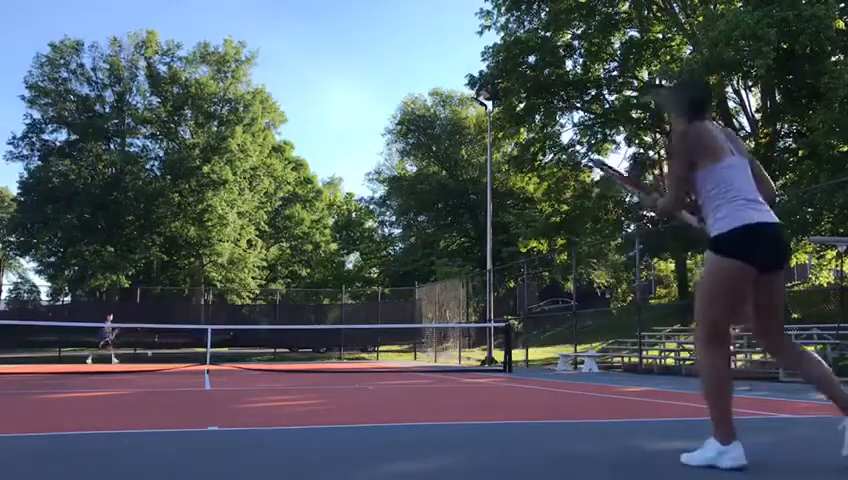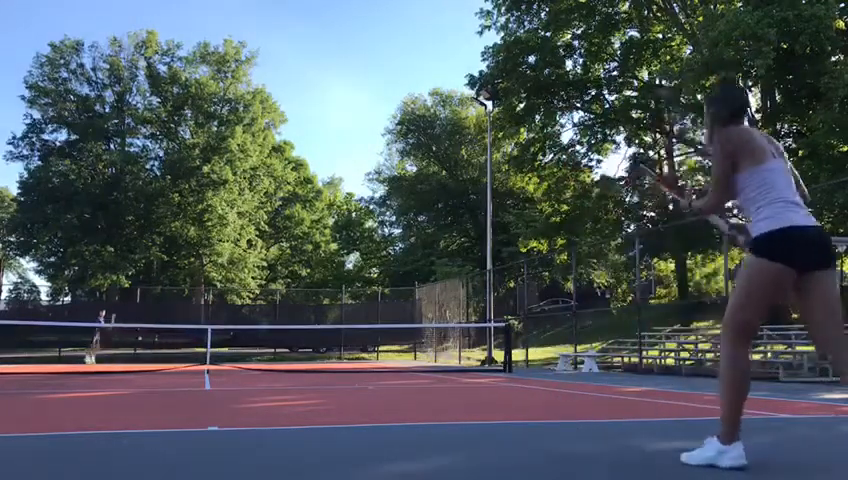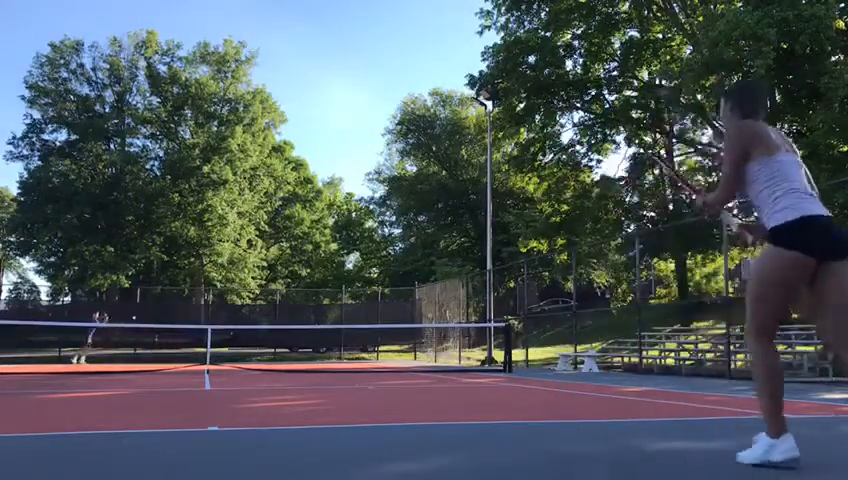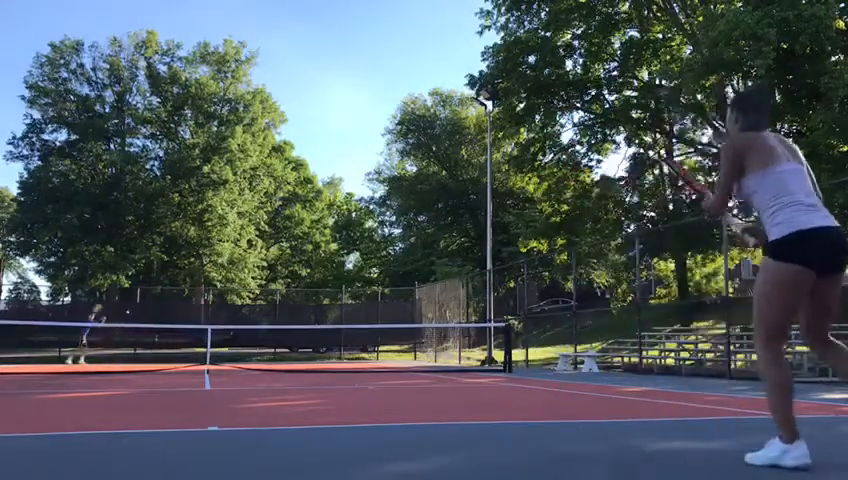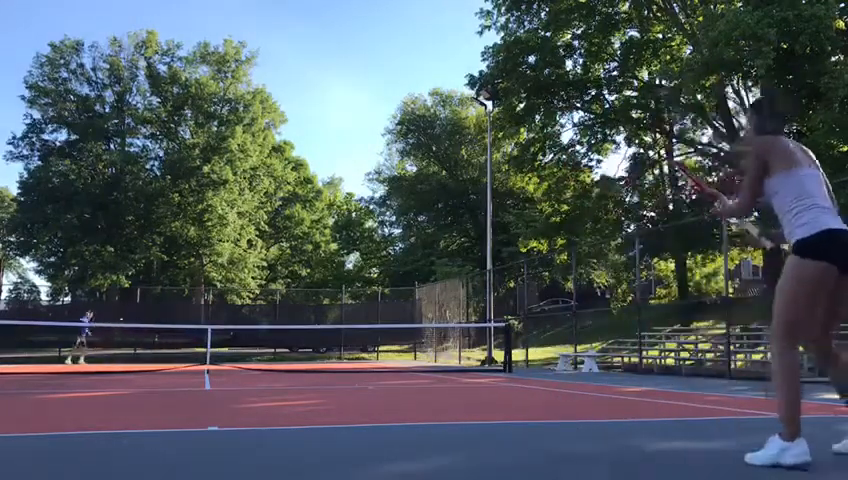
dt=0.2s
person 1, frame 1
left shoulder: (684, 136)
right shoulder: (729, 136)
left elbow: (674, 200)
right elbow: (767, 189)
left wrist: (660, 206)
left hip: (736, 241)
right hip: (771, 234)
left knee: (708, 341)
right knee: (774, 342)
left ankle: (725, 443)
person 1, frame 2
left shoulder: (726, 139)
right shoulder: (769, 141)
left elbow: (716, 201)
left wrist: (693, 205)
left hip: (778, 243)
right hip: (814, 239)
left knee: (734, 338)
left ankle: (727, 442)
person 1, frame 3
left shoulder: (739, 132)
right shoulder: (781, 137)
left elbow: (724, 196)
left wrist: (704, 202)
right wrist: (765, 225)
left hip: (793, 234)
left knee: (758, 334)
left ankle: (777, 438)
person 1, frame 4
left shoulder: (737, 142)
right shoulder: (789, 146)
left elbow: (719, 203)
left wrist: (708, 203)
left hip: (795, 246)
left knee: (767, 342)
right knee: (816, 337)
left ankle: (788, 443)
person 1, frame 5
left shoulder: (759, 146)
right shoulder: (803, 151)
left elbow: (745, 205)
left wrist: (725, 208)
right wrist: (789, 233)
left hip: (816, 245)
left knee: (782, 340)
right knee: (817, 343)
left ankle: (789, 441)
